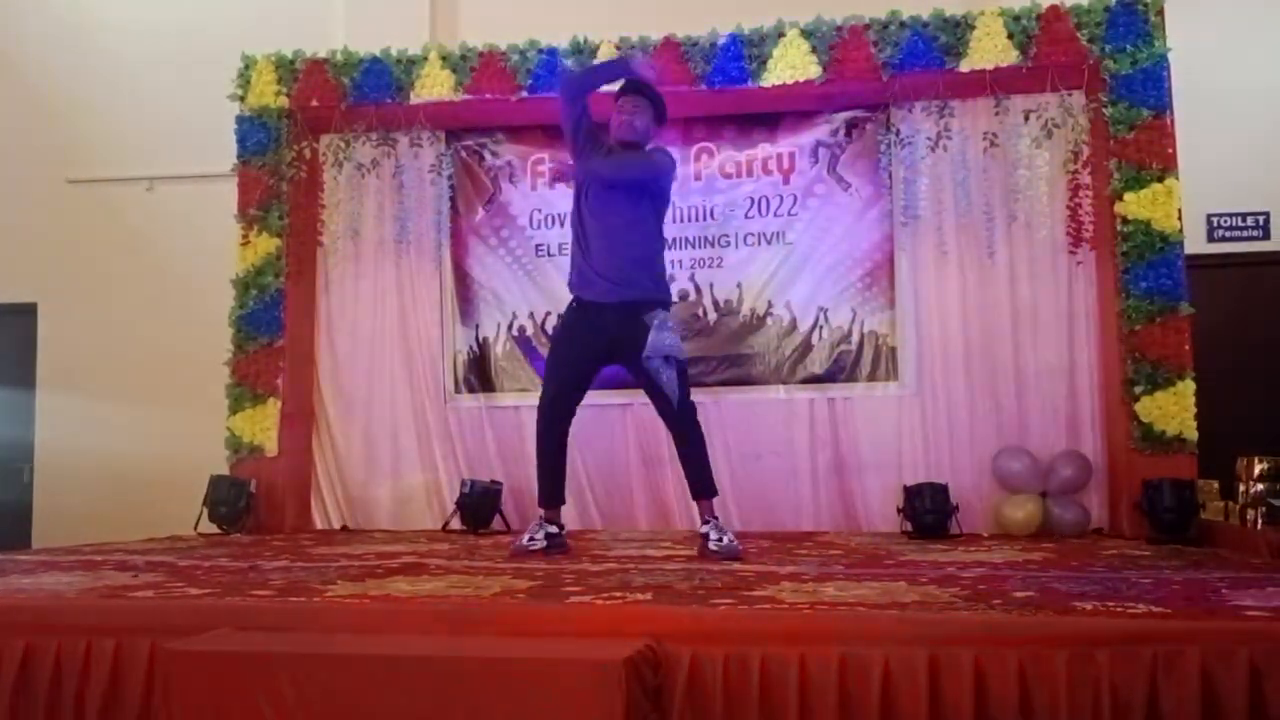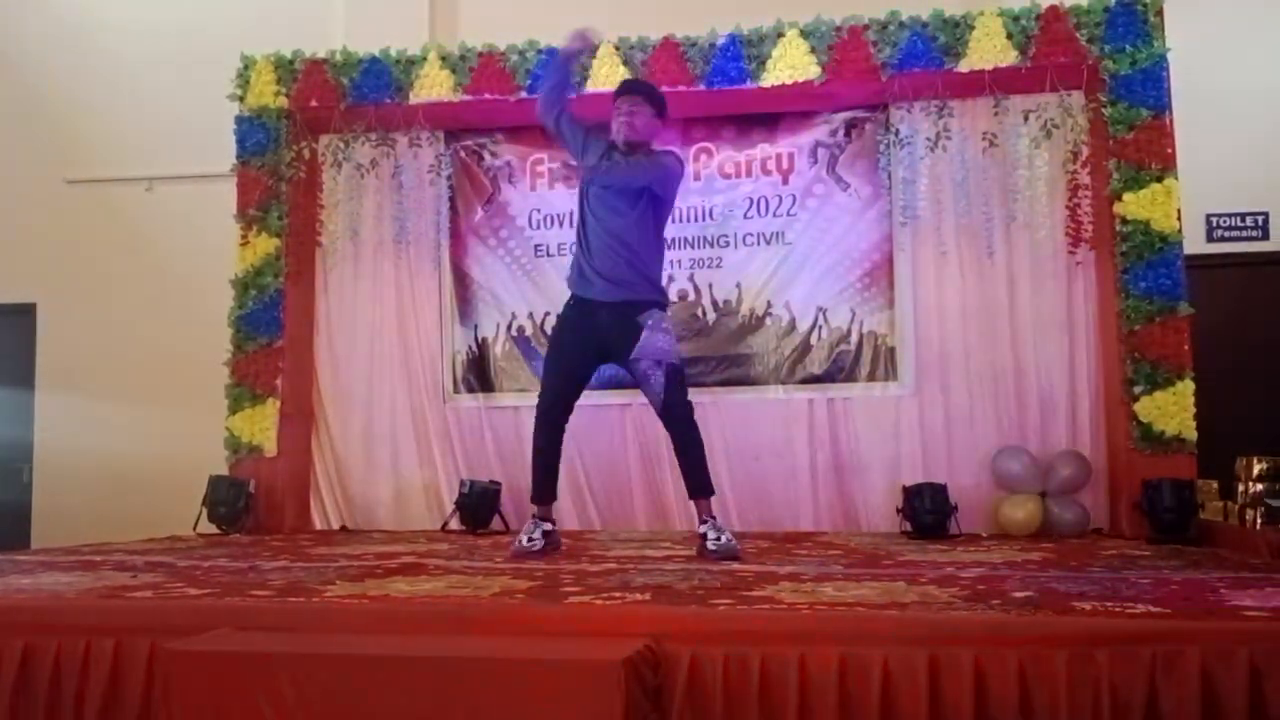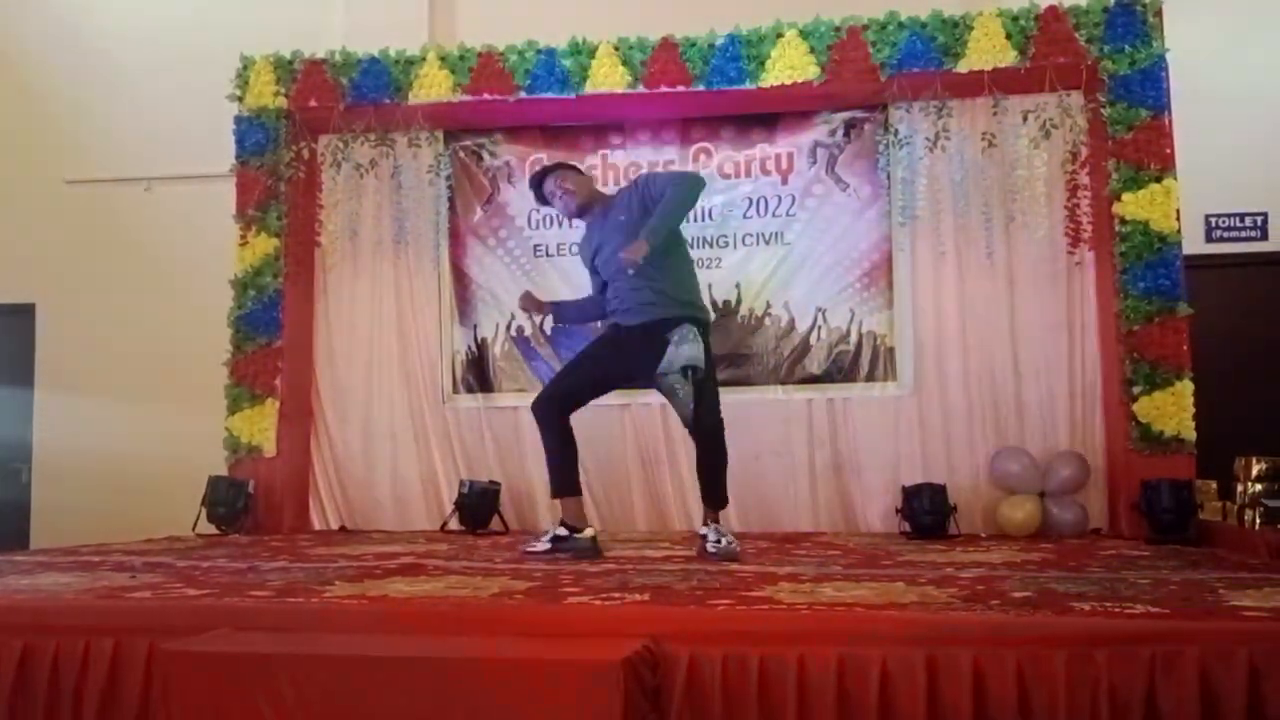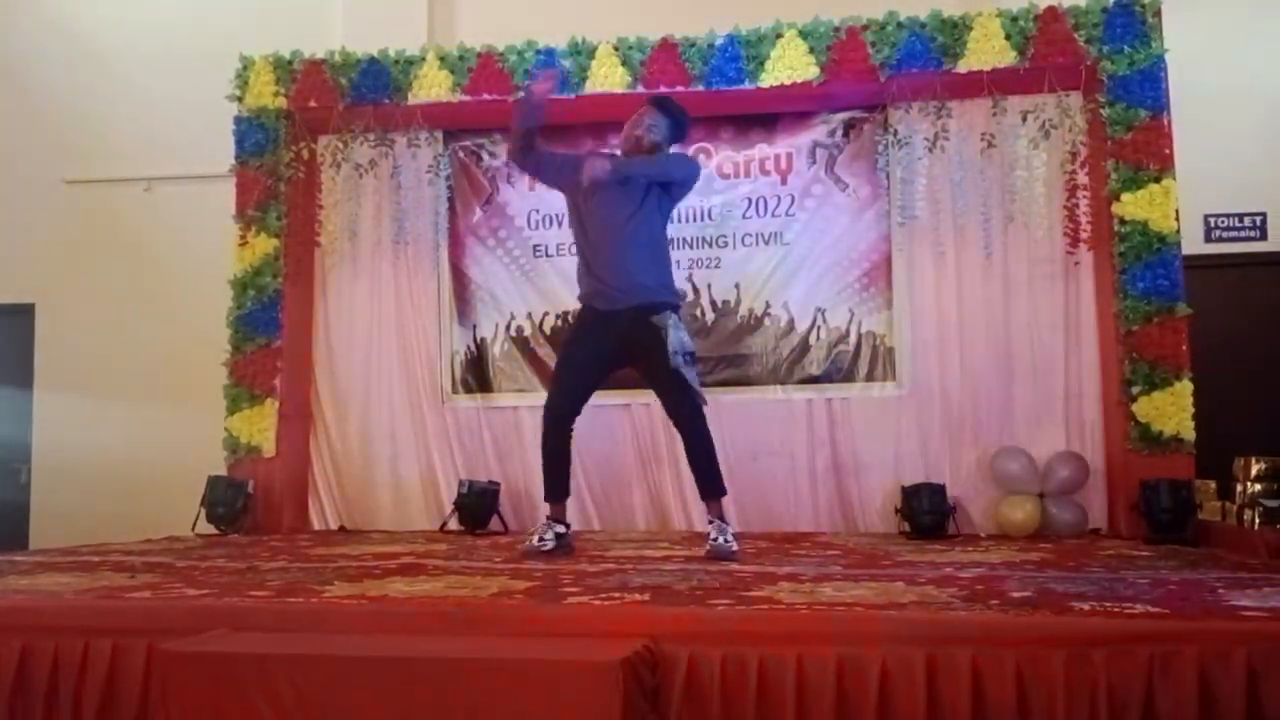
dt=0.3s
person 1, frame 1
left shoulder: (658, 163)
right shoulder: (590, 149)
left elbow: (644, 171)
right elbow: (570, 91)
left wrist: (584, 168)
right wrist: (627, 65)
left hip: (643, 312)
right hip: (586, 311)
left knee: (681, 415)
right knee: (552, 412)
left ankle: (710, 525)
right ankle: (549, 523)
person 1, frame 2
left shoulder: (665, 165)
right shoulder: (594, 148)
left elbow: (640, 176)
right elbow: (551, 110)
left wrist: (593, 166)
right wrist: (569, 54)
left hip: (638, 313)
right hip: (585, 310)
left knee: (677, 412)
right knee: (549, 412)
left ankle: (708, 523)
right ankle: (541, 521)
person 1, frame 3
left shoulder: (643, 192)
right shoulder: (591, 238)
left elbow: (689, 183)
left wrist: (649, 239)
right wrist: (546, 308)
left hip: (675, 329)
right hip: (622, 335)
left knee: (706, 425)
right knee: (548, 406)
left ankle: (712, 524)
right ankle: (574, 526)
person 1, frame 4
left shoulder: (663, 178)
right shoulder: (580, 172)
left elbow: (688, 168)
right elbow: (523, 155)
left wrist: (615, 168)
right wrist: (531, 106)
left hip: (651, 316)
right hip: (596, 318)
left knee: (688, 415)
right knee: (557, 413)
left ankle: (717, 522)
right ankle: (555, 522)
